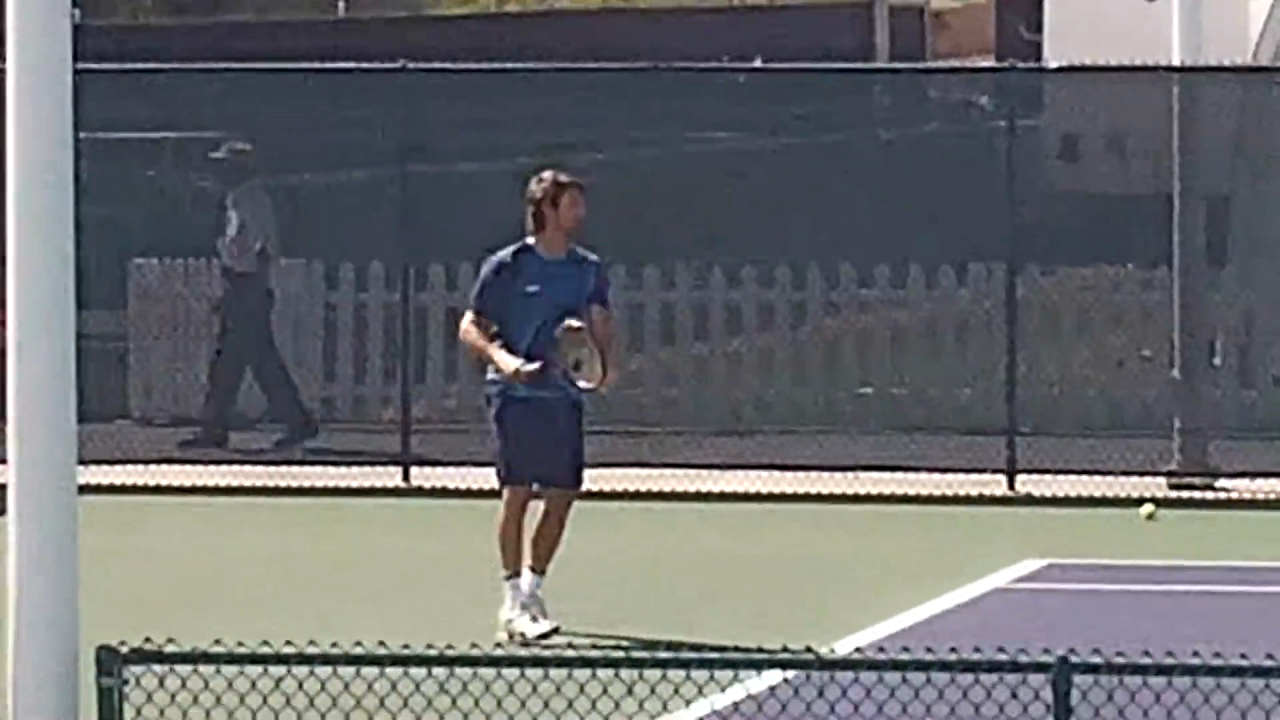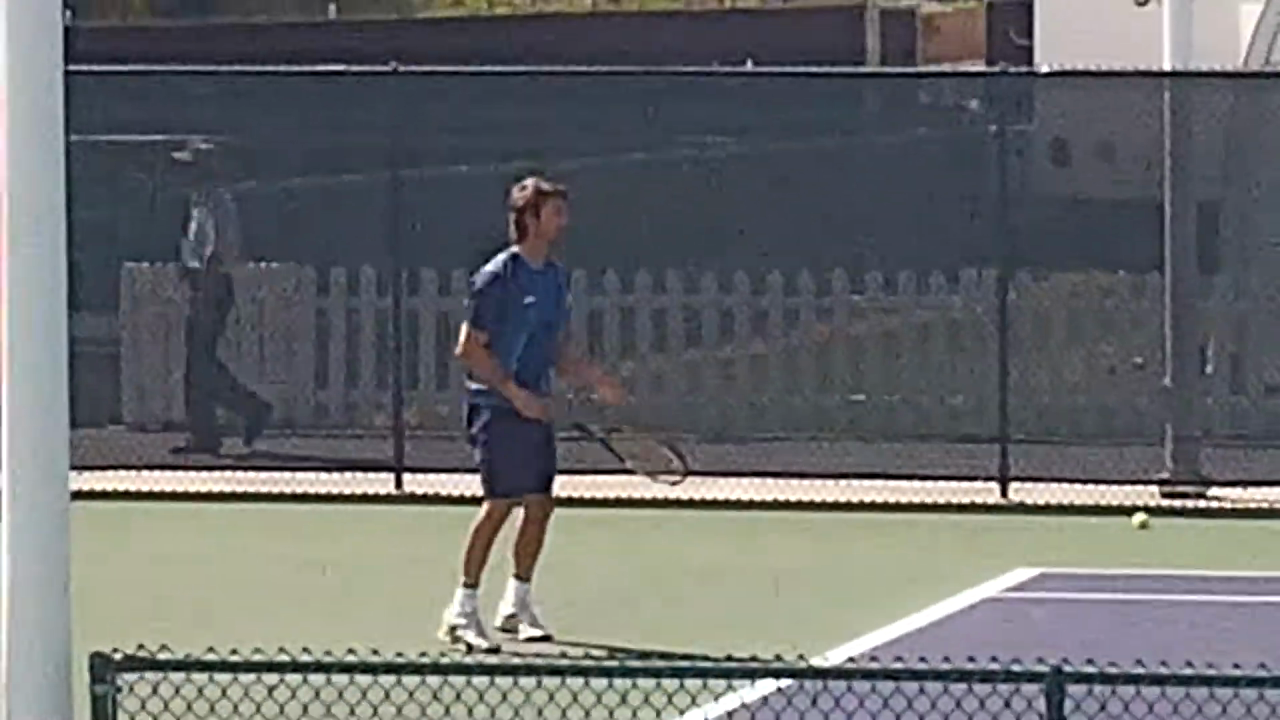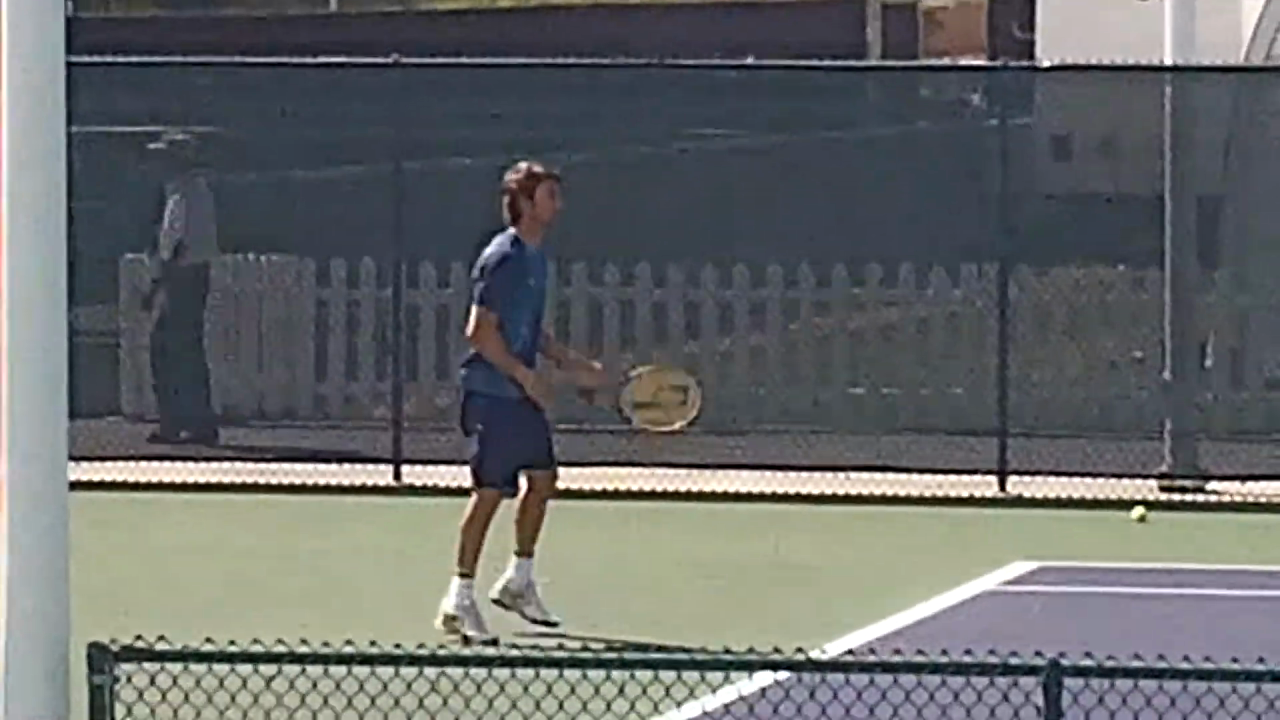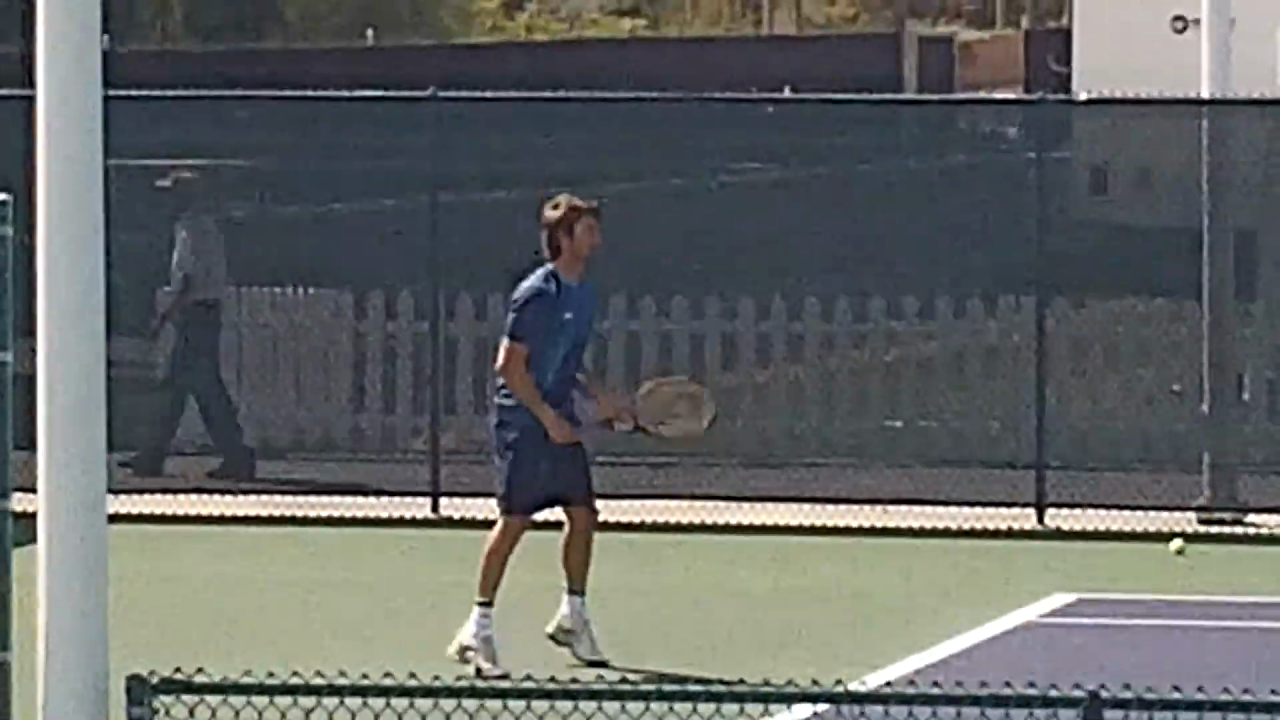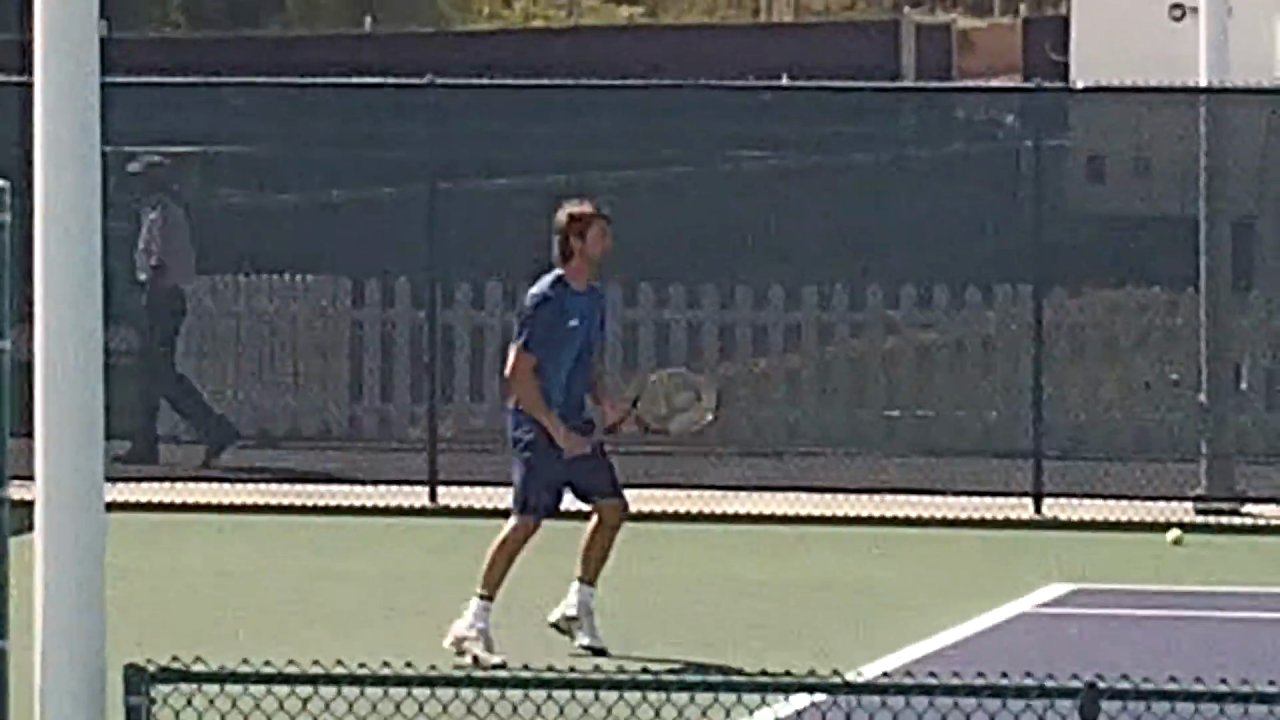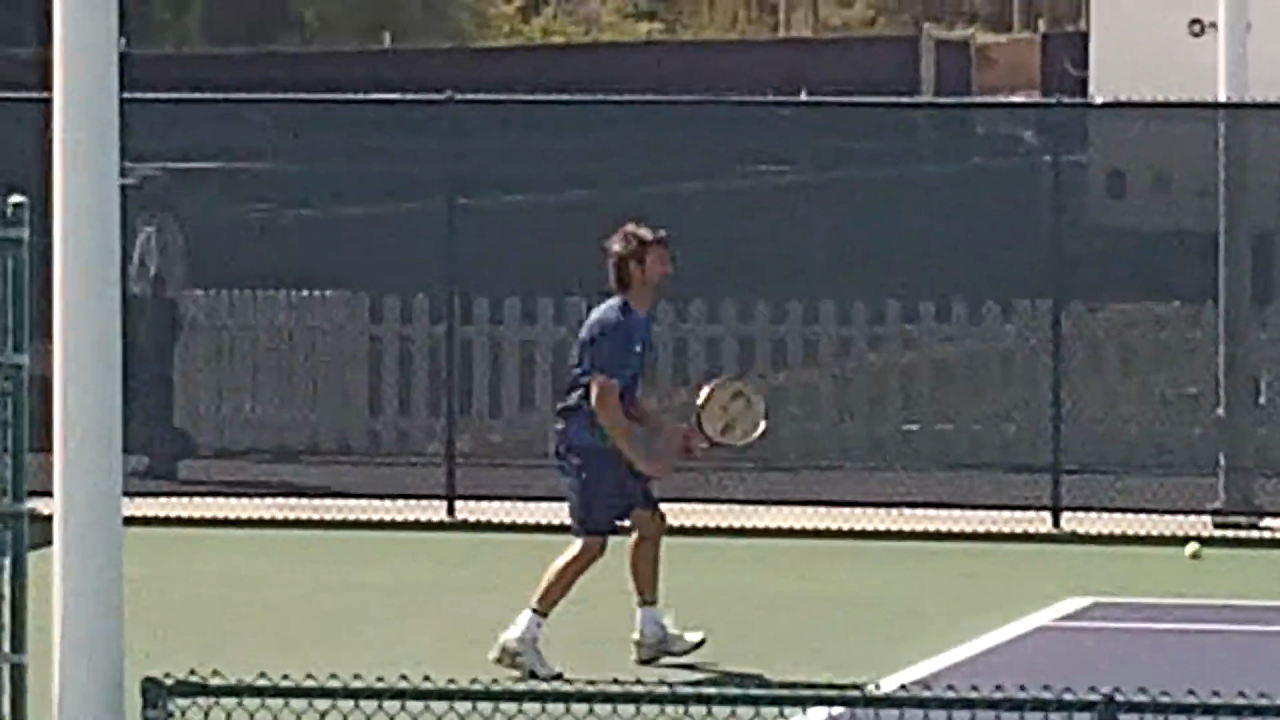
dt=0.2s
person 1, frame 1
left shoulder: (588, 268)
right shoulder: (506, 265)
left elbow: (601, 331)
right elbow: (470, 329)
left wrist: (598, 359)
right wrist: (501, 359)
left hip: (562, 398)
right hip: (515, 396)
left knee: (559, 496)
right knee: (517, 493)
left ankle: (529, 594)
right ankle: (513, 595)
person 1, frame 2
left shoulder: (555, 276)
right shoulder: (498, 276)
right elbow: (469, 349)
left wrist: (594, 380)
right wrist: (515, 394)
left hip: (531, 408)
right hip: (496, 408)
left knee: (539, 505)
right knee: (499, 503)
left ankle: (516, 604)
right ankle: (461, 610)
person 1, frame 3
left shoulder: (537, 255)
right shoulder: (502, 258)
right elbow: (480, 331)
left wrist: (571, 362)
right wrist: (527, 377)
left hip: (523, 391)
right hip: (491, 392)
left knee: (543, 480)
right knee: (491, 493)
left ankle: (516, 580)
right ankle: (459, 602)
person 1, frame 4
left shoulder: (584, 291)
right shoulder: (537, 293)
right elbow: (508, 363)
left wrist: (596, 395)
right wrist: (547, 416)
left hip: (561, 425)
right hip: (524, 422)
left knee: (584, 516)
right knee: (514, 521)
left ankle: (571, 618)
right ankle: (474, 632)
person 1, frame 5
left shoulder: (595, 299)
right shoulder: (545, 299)
right elbow: (517, 371)
left wrist: (606, 402)
right wrist: (556, 429)
left hip: (575, 425)
right hip: (539, 427)
left knee: (612, 510)
right knee: (527, 520)
left ankle: (574, 609)
right ankle: (472, 624)
person 1, frame 6
left shoulder: (630, 319)
right shoulder: (613, 322)
right elbow: (602, 398)
left wrist: (663, 433)
right wrist: (641, 455)
left hip: (604, 449)
right hip: (586, 444)
left knee: (650, 522)
right knee: (590, 543)
left ankle: (652, 633)
right ankle: (520, 637)
person 2, frame 1
left shoulder: (251, 200)
right shoulder: (237, 200)
left elbow: (261, 252)
left wrist: (257, 297)
right wrist: (226, 295)
left hip: (249, 289)
right hip: (240, 288)
left knee: (229, 359)
right knee: (264, 360)
person 2, frame 2
left shoulder: (212, 203)
right shoulder: (203, 201)
left elbow: (216, 257)
left wrist: (202, 300)
left hip: (210, 290)
right hip: (206, 290)
left knee: (200, 361)
right knee: (201, 361)
person 2, frame 3
left shoulder: (186, 193)
right shoulder: (182, 190)
left elbow: (182, 246)
left wrist: (157, 285)
left hip: (185, 278)
right hip: (188, 279)
left knee: (175, 352)
right knee: (172, 351)
person 2, frame 4
left shoulder: (193, 229)
right shoulder: (194, 226)
left elbow: (188, 281)
left wrist: (163, 317)
left hip: (196, 315)
right hip: (198, 315)
left knee: (207, 390)
right knee: (175, 386)
left ankle: (228, 458)
person 2, frame 5
left shoulder: (161, 212)
right shoulder: (158, 210)
left elbow: (160, 266)
left wrist: (149, 305)
left hip: (161, 299)
right hip: (163, 298)
left knee: (158, 372)
right knee: (150, 371)
left ankle: (217, 429)
right ankle: (143, 445)
person 2, frame 6
left shoulder: (156, 228)
right shoulder: (158, 226)
left elbow: (159, 279)
left wrist: (147, 322)
left hip: (153, 313)
right hip: (158, 313)
left knee: (147, 387)
right knee: (156, 386)
left ankle: (174, 445)
right ankle: (161, 460)
